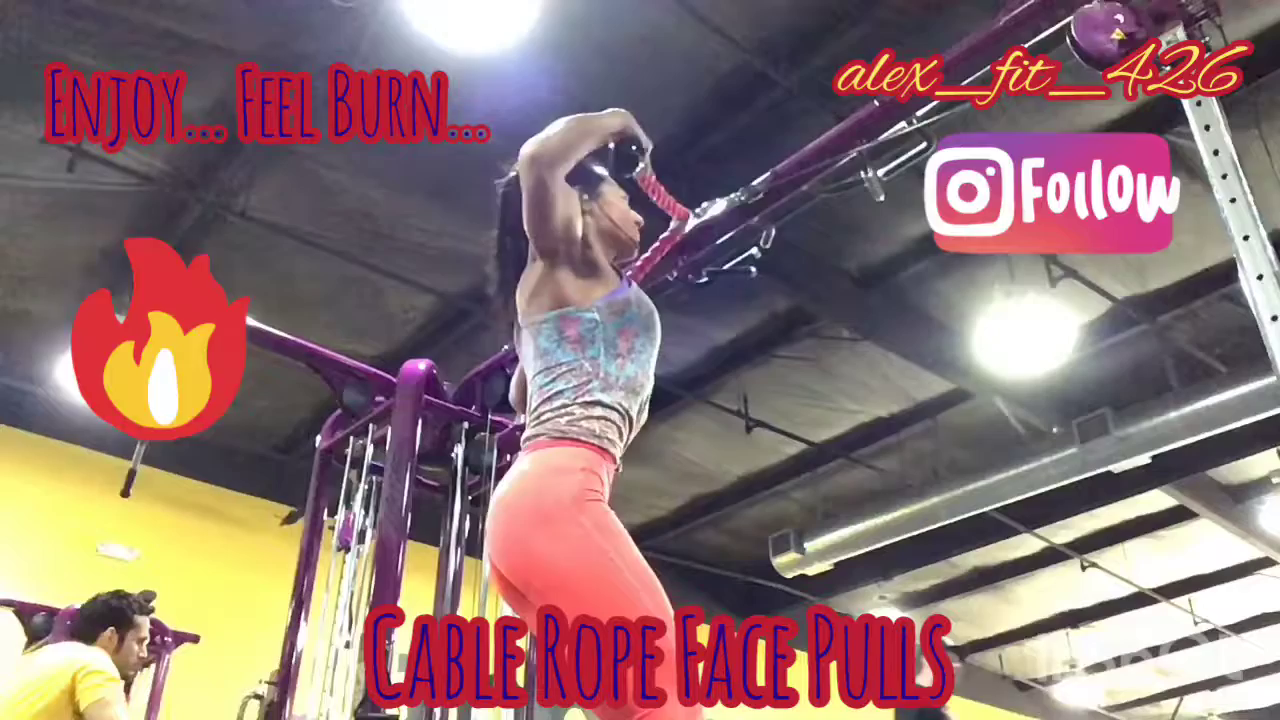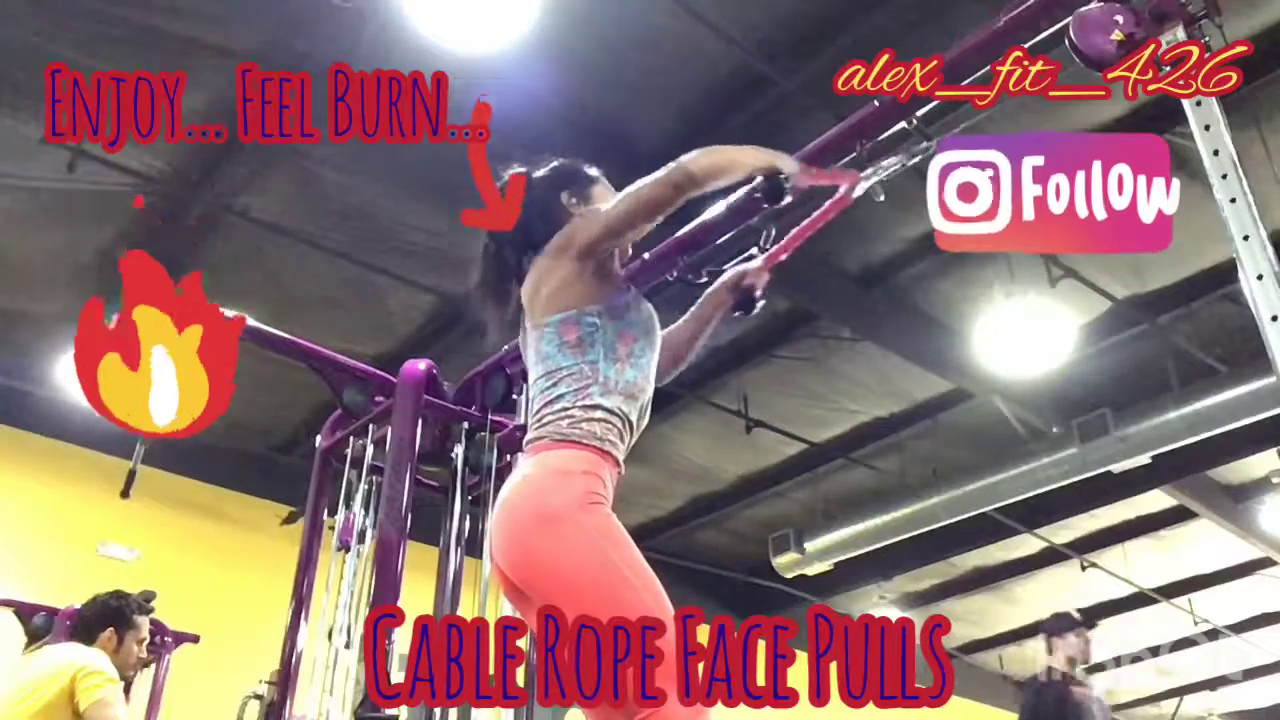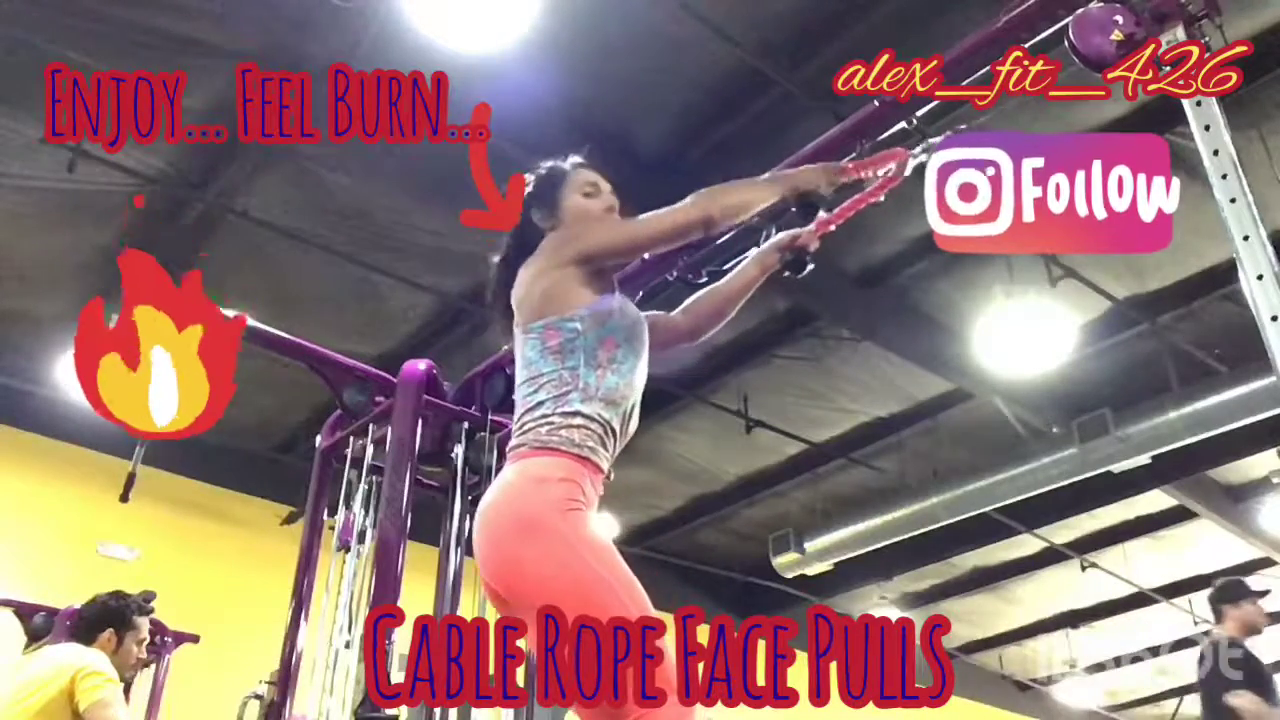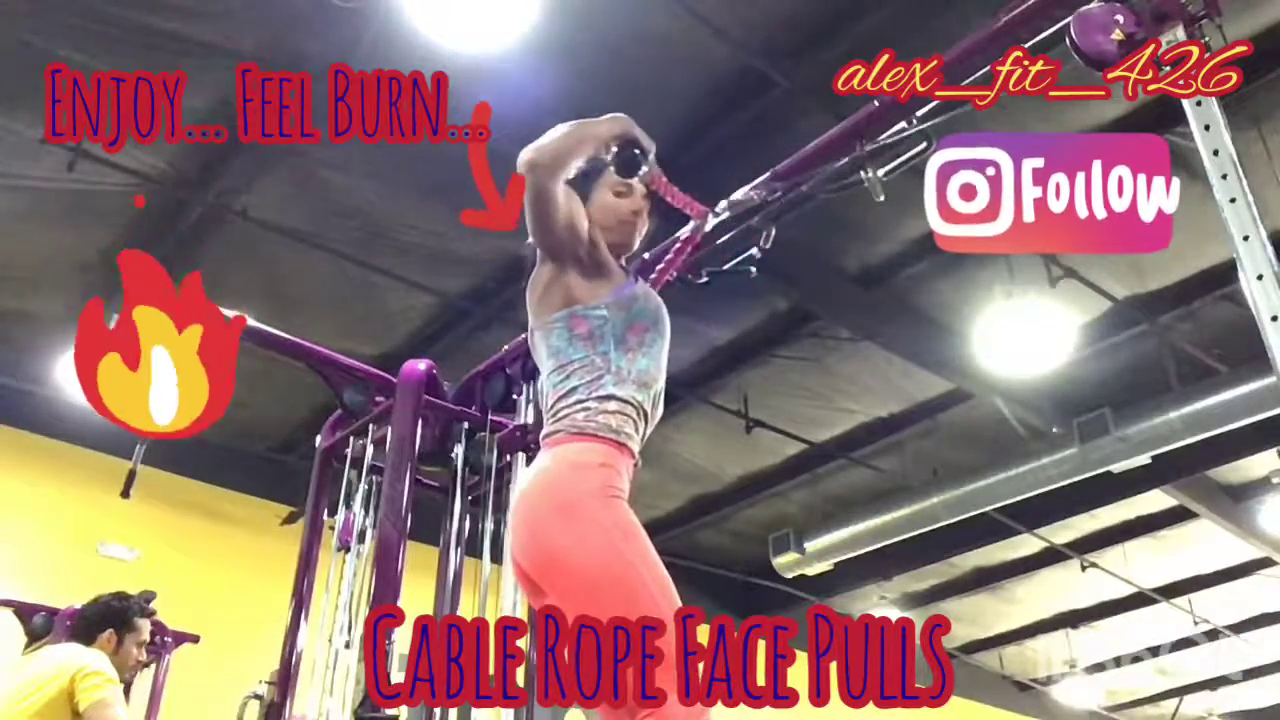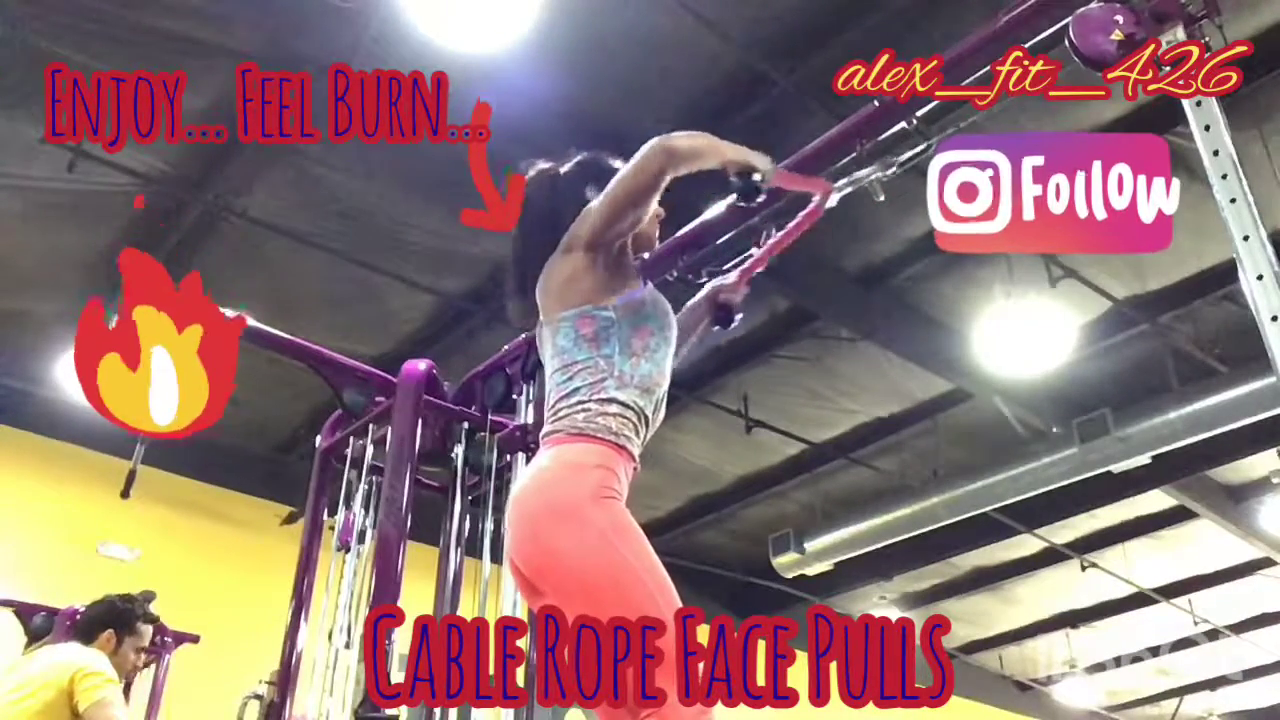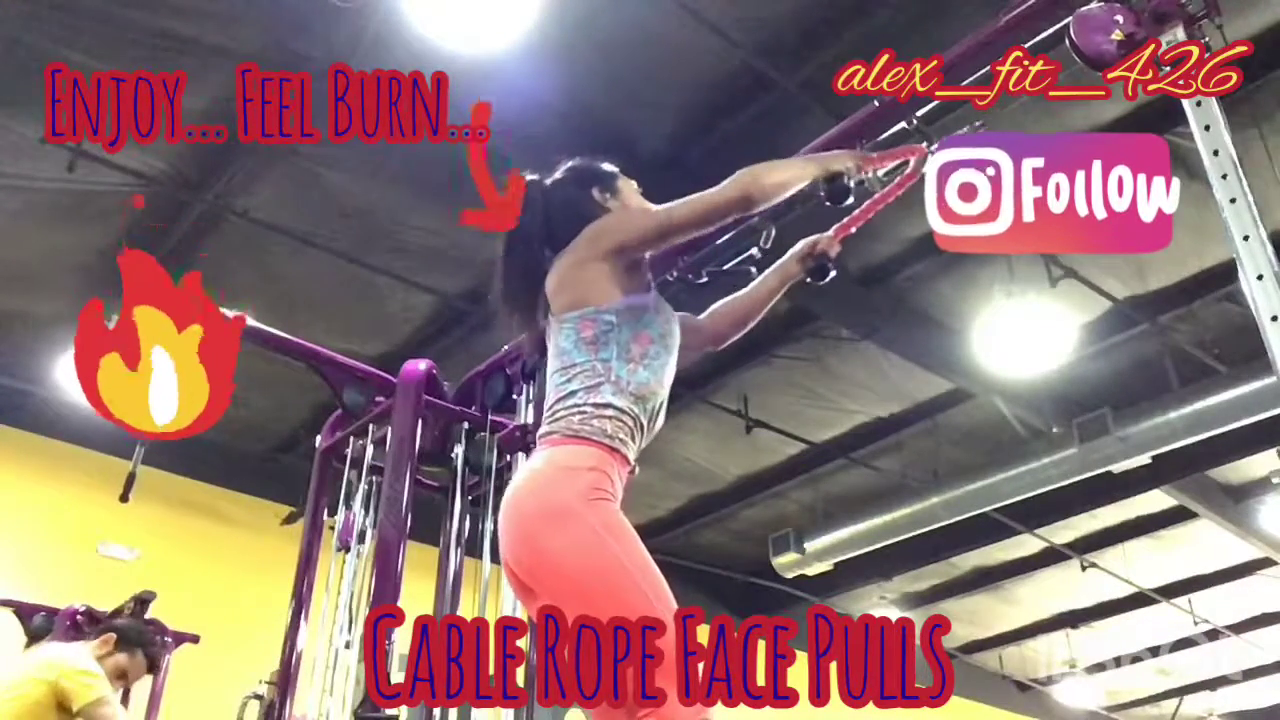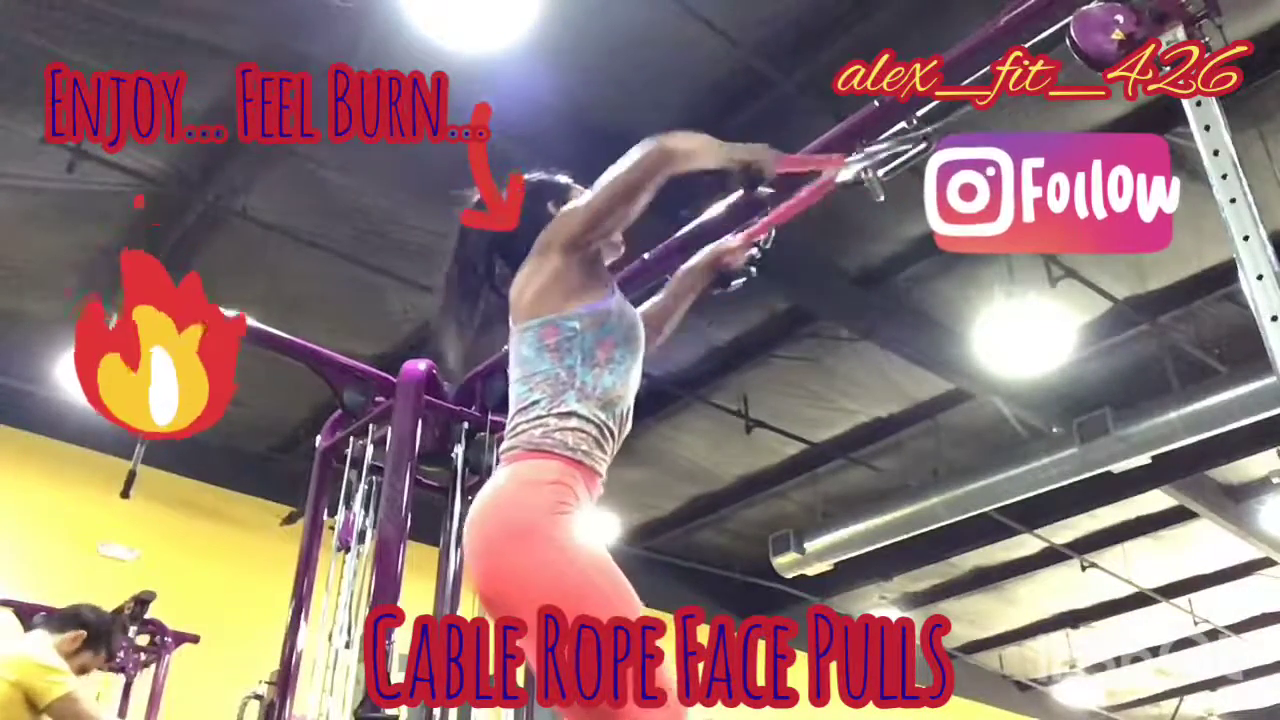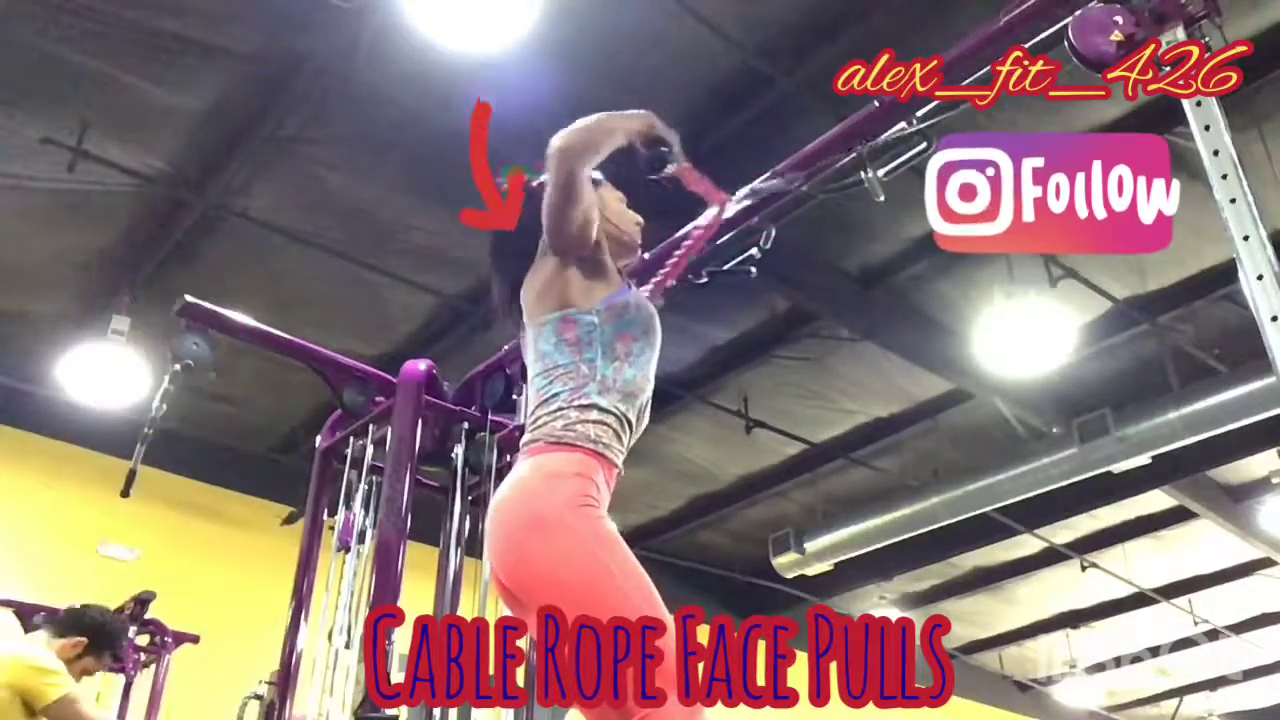
dt=0.7s
person 1, frame 1
left shoulder: (560, 291)
right shoulder: (565, 255)
right elbow: (538, 158)
right wrist: (615, 123)
left hip: (536, 507)
right hip: (555, 496)
person 1, frame 2
left shoulder: (563, 293)
right shoulder: (571, 251)
left elbow: (649, 367)
right elbow: (684, 175)
left wrist: (721, 296)
right wrist: (767, 158)
left hip: (535, 510)
right hip: (558, 498)
person 1, frame 3
left shoulder: (597, 309)
right shoulder: (560, 257)
left elbow: (685, 323)
right elbow: (706, 212)
left wrist: (774, 252)
right wrist: (796, 179)
left hip: (533, 516)
right hip: (537, 506)
person 1, frame 4
left shoulder: (599, 294)
right shoulder: (570, 256)
right elbow: (537, 164)
left wrist: (633, 314)
right wrist: (609, 129)
left hip: (557, 502)
right hip: (575, 489)
person 1, frame 5
left shoulder: (585, 287)
right shoulder: (588, 246)
left elbow: (643, 366)
right elbow: (665, 152)
left wrist: (707, 301)
right wrist: (742, 156)
left hip: (557, 502)
right hip: (572, 492)
person 1, frame 6
left shoulder: (616, 297)
right shoulder: (600, 243)
left elbow: (711, 329)
right elbow: (740, 193)
left wrist: (795, 263)
right wrist: (826, 162)
left hip: (551, 504)
right hip: (567, 494)
person 1, frame 7
left shoulder: (566, 300)
right shoulder: (560, 251)
left elbow: (627, 342)
right elbow: (661, 153)
left wrist: (704, 267)
right wrist: (745, 156)
left hip: (524, 522)
right hip: (529, 513)
person 1, frame 8
left shoulder: (575, 290)
right shoulder: (571, 250)
right elbow: (567, 153)
left wrist: (624, 306)
right wrist: (637, 122)
left hip: (541, 512)
right hip: (552, 501)
